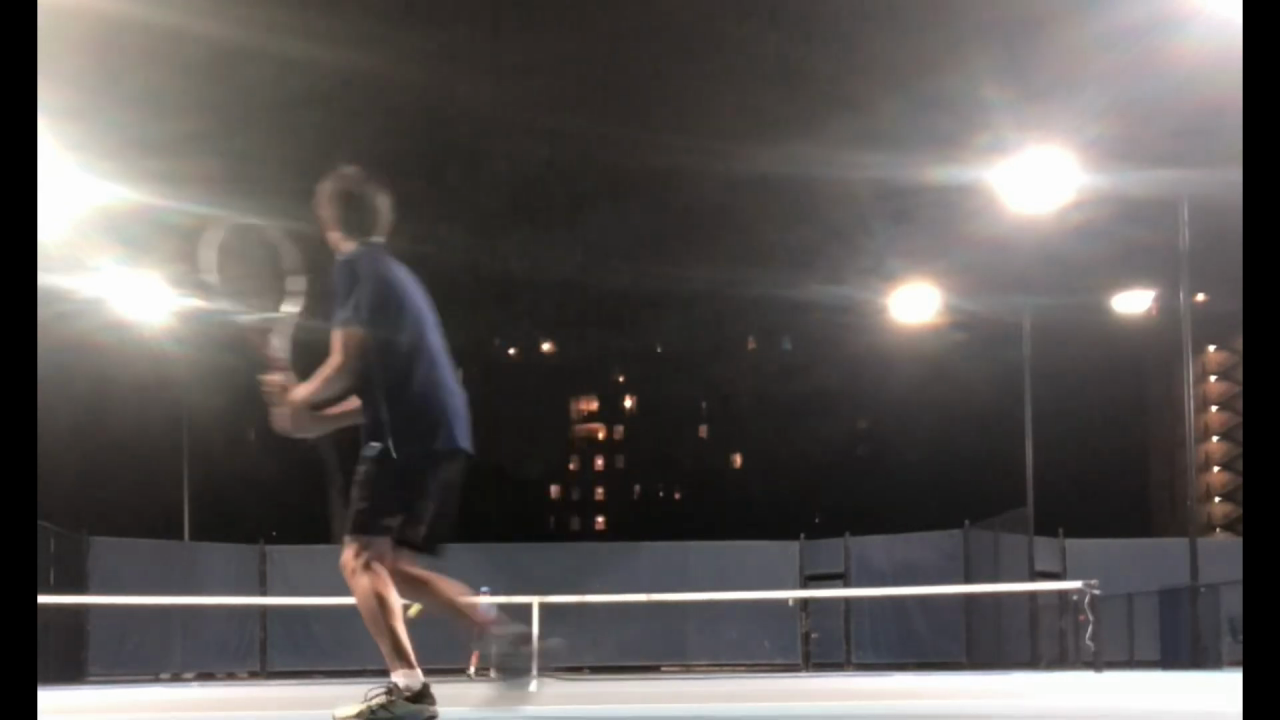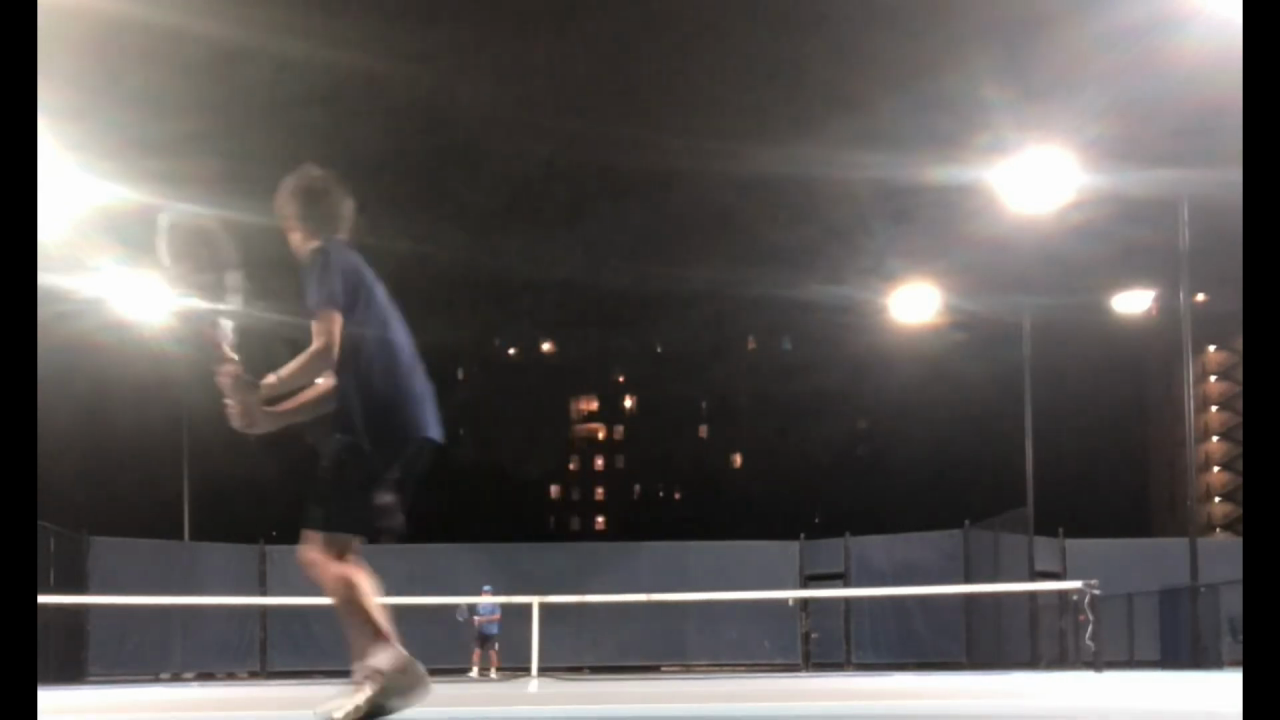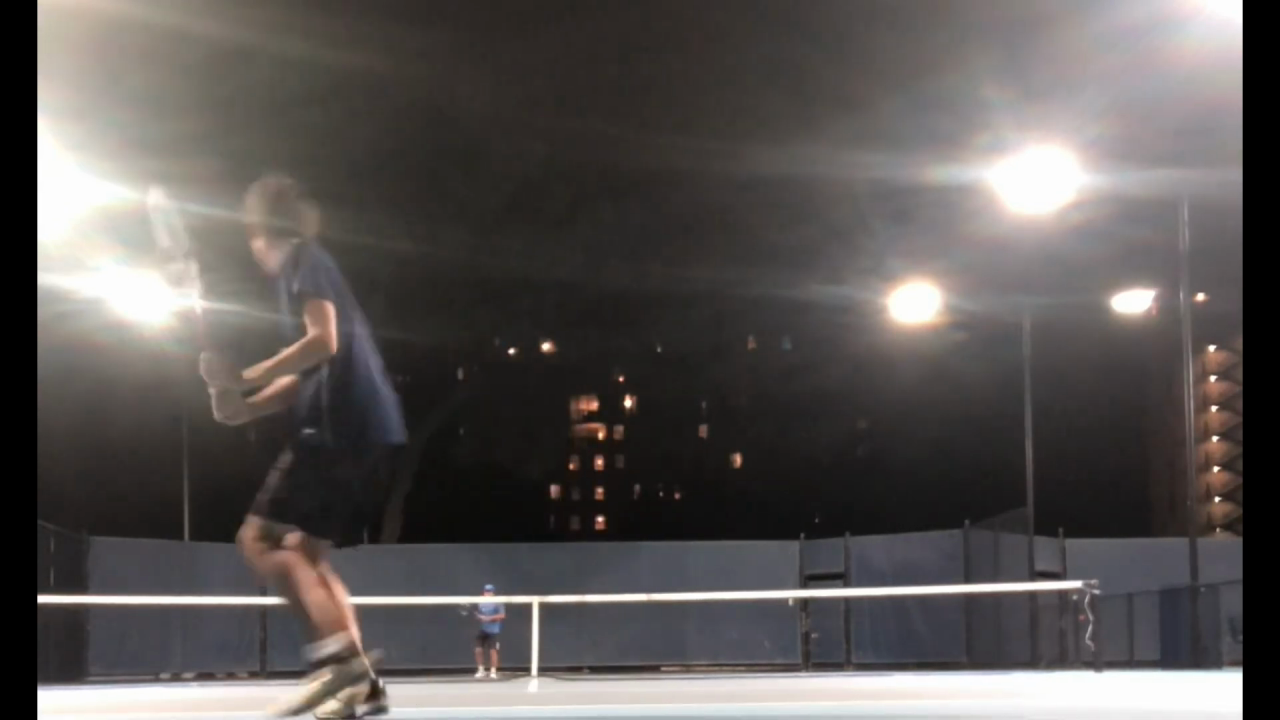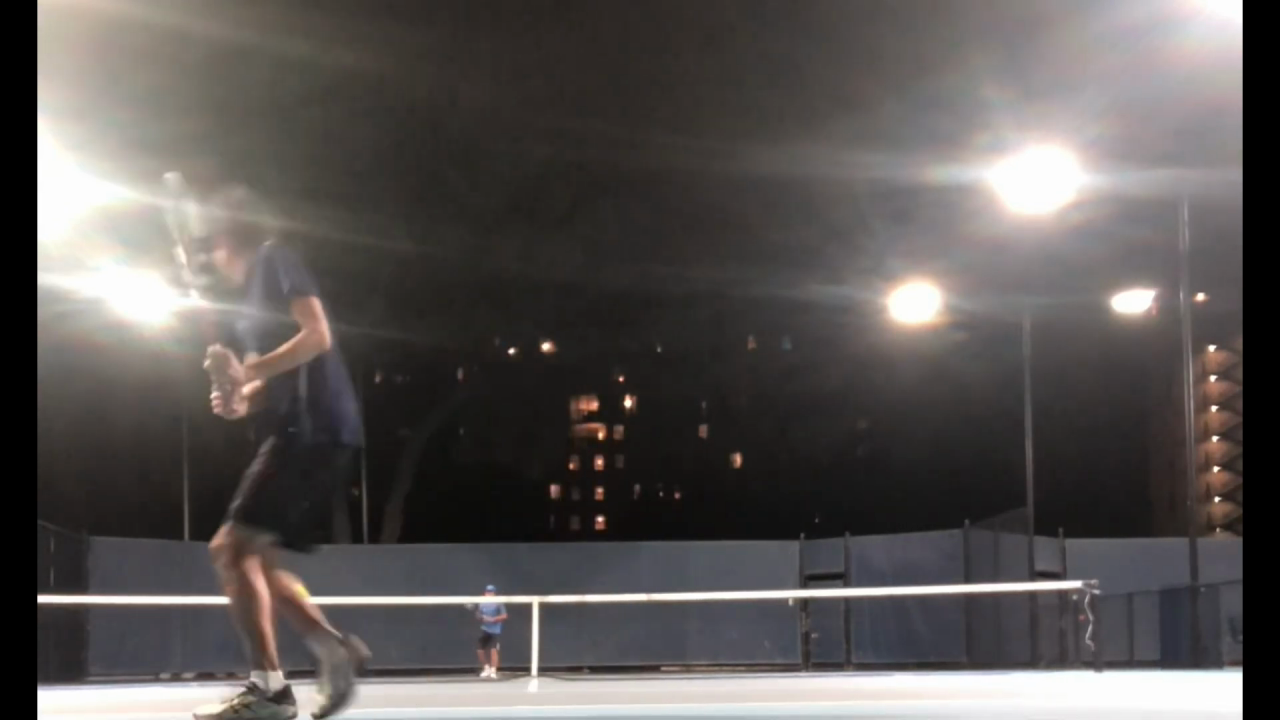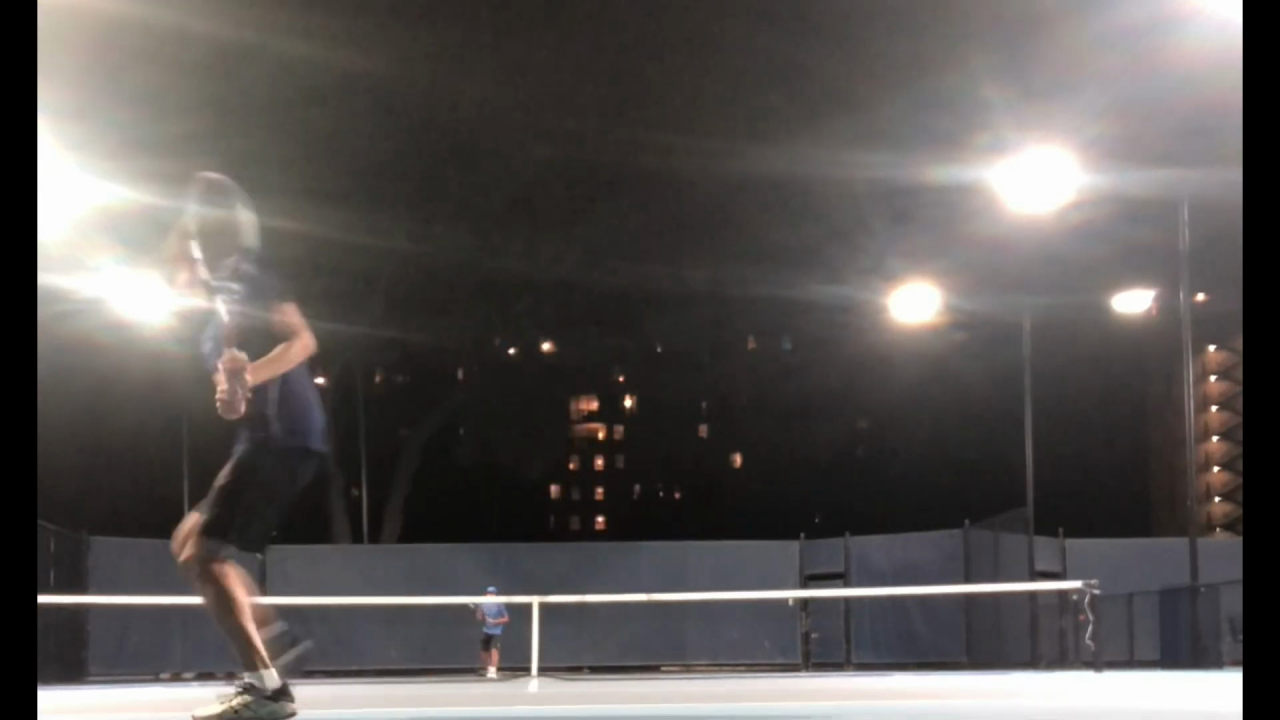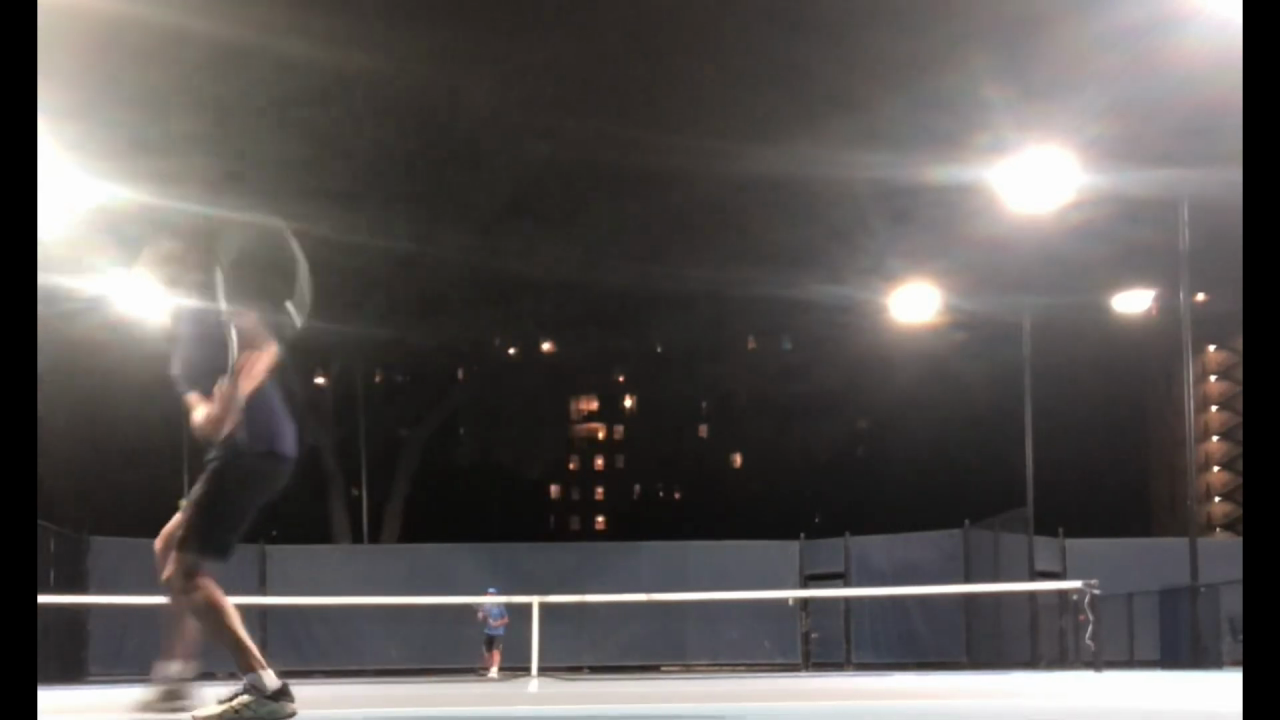
dt=0.1s
person 1, frame 1
left shoulder: (353, 265)
right shoulder: (400, 276)
left elbow: (345, 363)
left wrist: (300, 398)
right wrist: (322, 420)
left hip: (409, 435)
right hip: (445, 432)
left knee: (359, 560)
right knee: (396, 566)
right ankle: (498, 631)
person 1, frame 2
left shoulder: (328, 260)
right shoulder: (349, 268)
left elbow: (327, 349)
left wrist: (261, 391)
right wrist: (269, 416)
left hip: (378, 425)
right hip: (405, 425)
left knee: (320, 552)
right knee: (339, 554)
left ankle: (390, 660)
right ankle: (385, 665)
person 1, frame 3
left shoulder: (304, 257)
right shoulder: (299, 272)
left elbow: (324, 341)
right elbow: (302, 377)
left wrist: (247, 380)
right wrist: (244, 405)
left hip: (345, 425)
right hip: (356, 430)
left knee: (261, 537)
right knee: (307, 555)
left ankle: (337, 649)
person 1, frame 4
left shoulder: (274, 258)
right shoulder: (254, 297)
left elbow: (319, 338)
right elbow: (270, 384)
left wrist: (247, 376)
right wrist: (240, 394)
left hip: (313, 427)
right hip: (301, 431)
left knee: (232, 550)
right knee: (252, 556)
right ankle: (334, 647)
person 1, frame 5
left shoulder: (243, 273)
right shoulder: (217, 325)
left elbow: (303, 340)
right elbow: (229, 389)
left wrist: (251, 376)
right wrist: (232, 393)
left hip: (284, 435)
right hip: (269, 438)
left knee: (200, 558)
right knee: (191, 539)
right ankle: (269, 637)
person 1, frame 6
left shoulder: (196, 304)
right shoulder: (186, 336)
left elbow: (265, 346)
right elbow: (201, 409)
left wrist: (231, 396)
right wrist: (208, 412)
left hip: (254, 445)
right hip: (242, 449)
left knee: (184, 573)
right knee: (168, 544)
right ankle: (175, 673)
